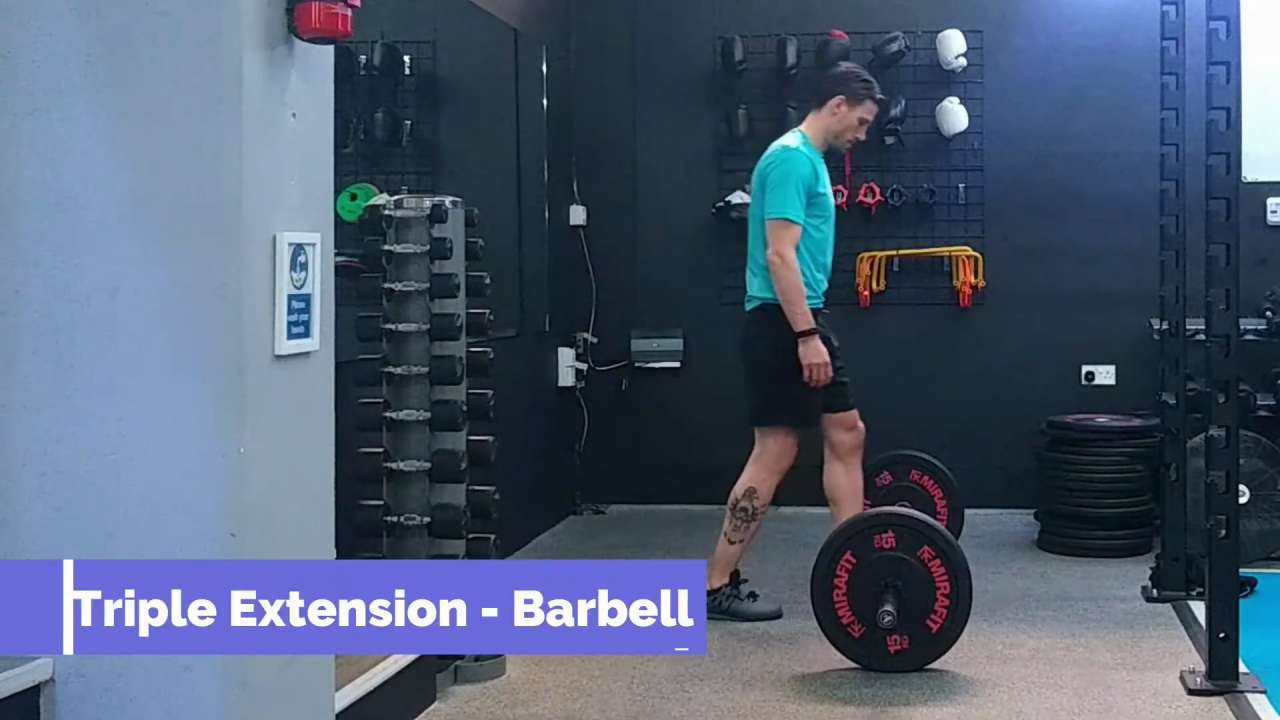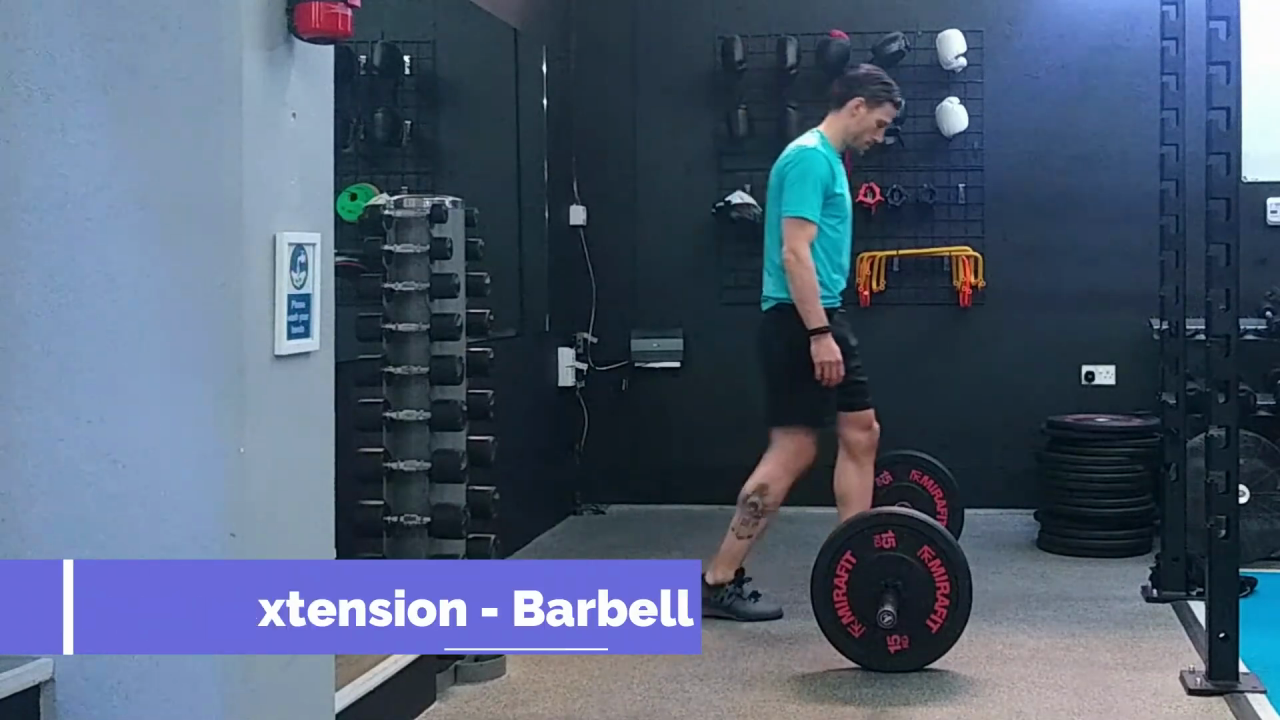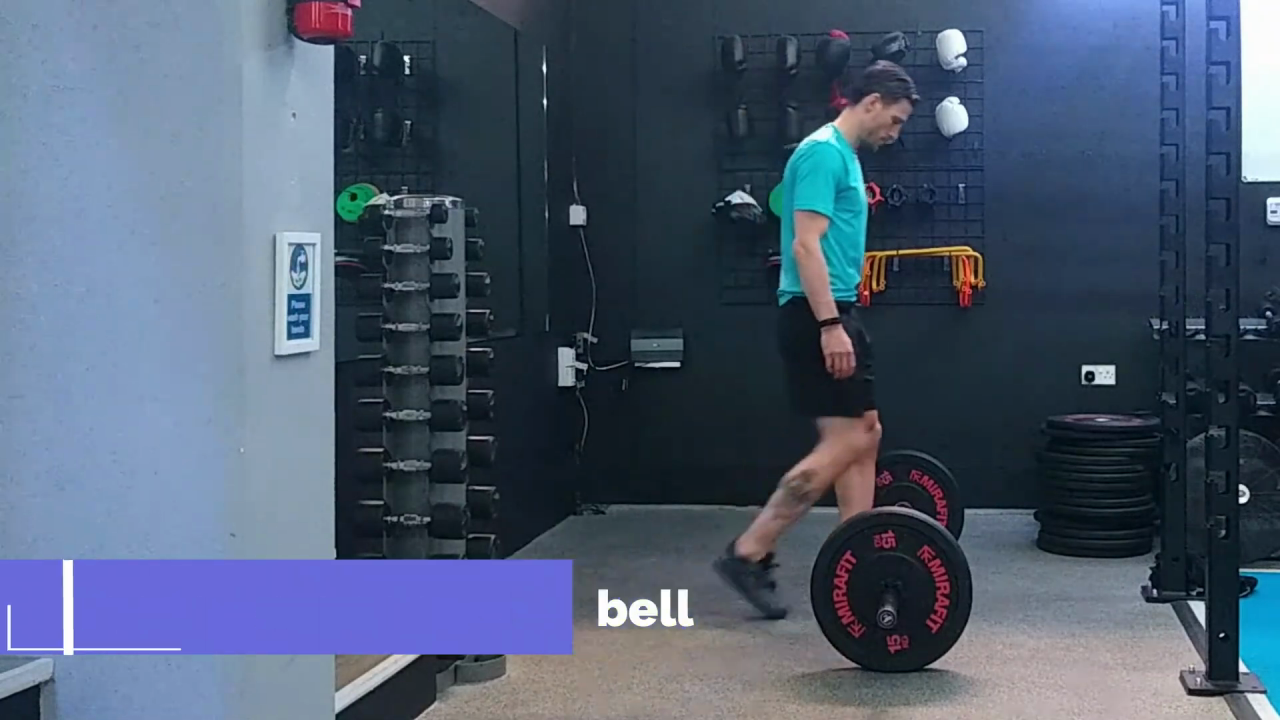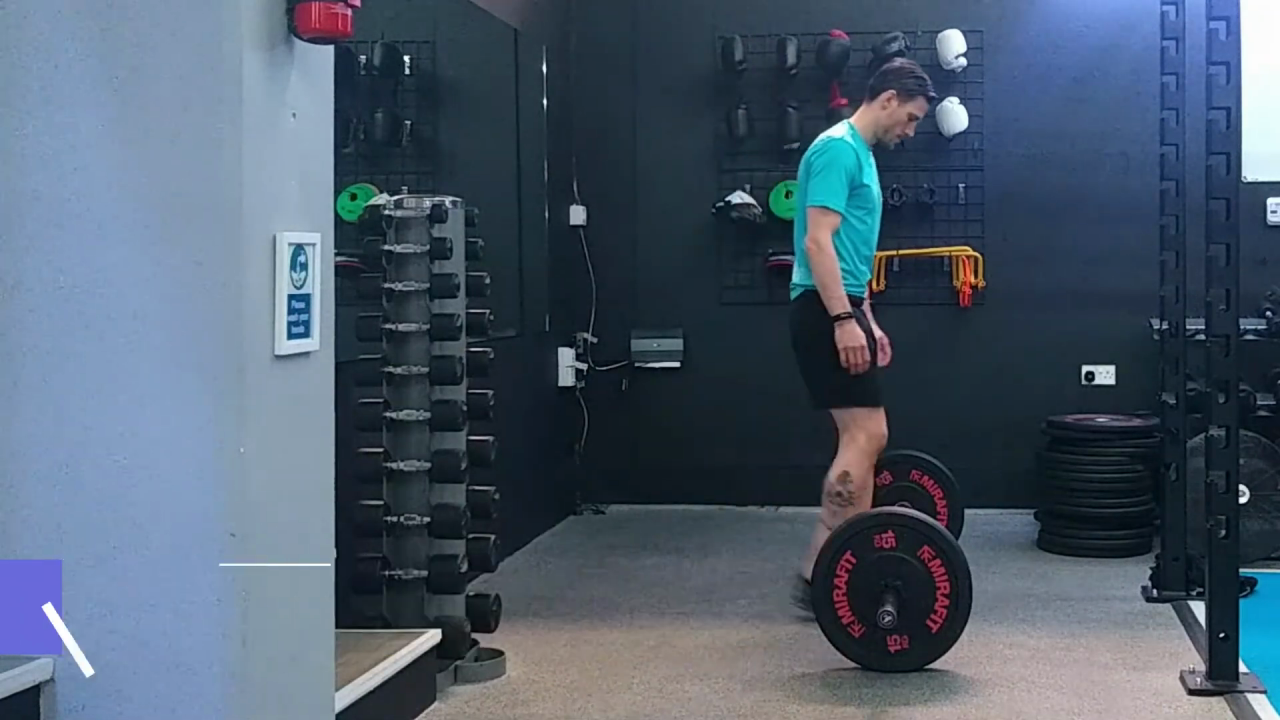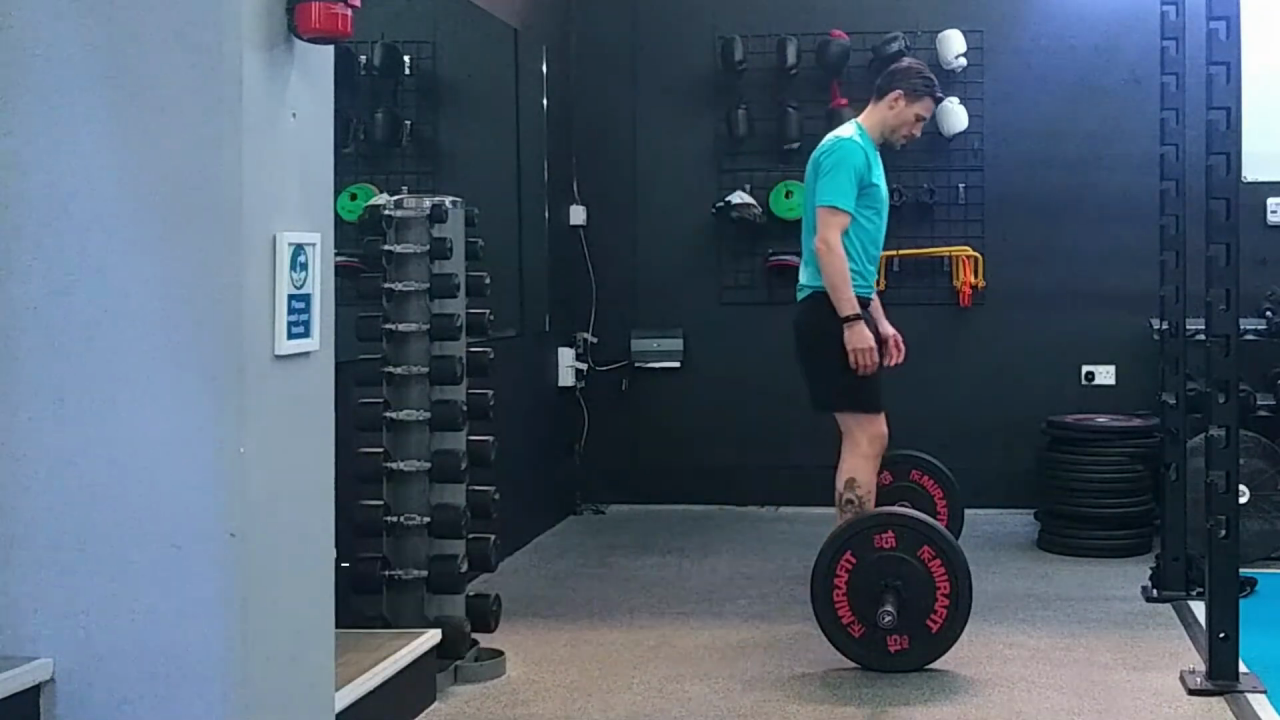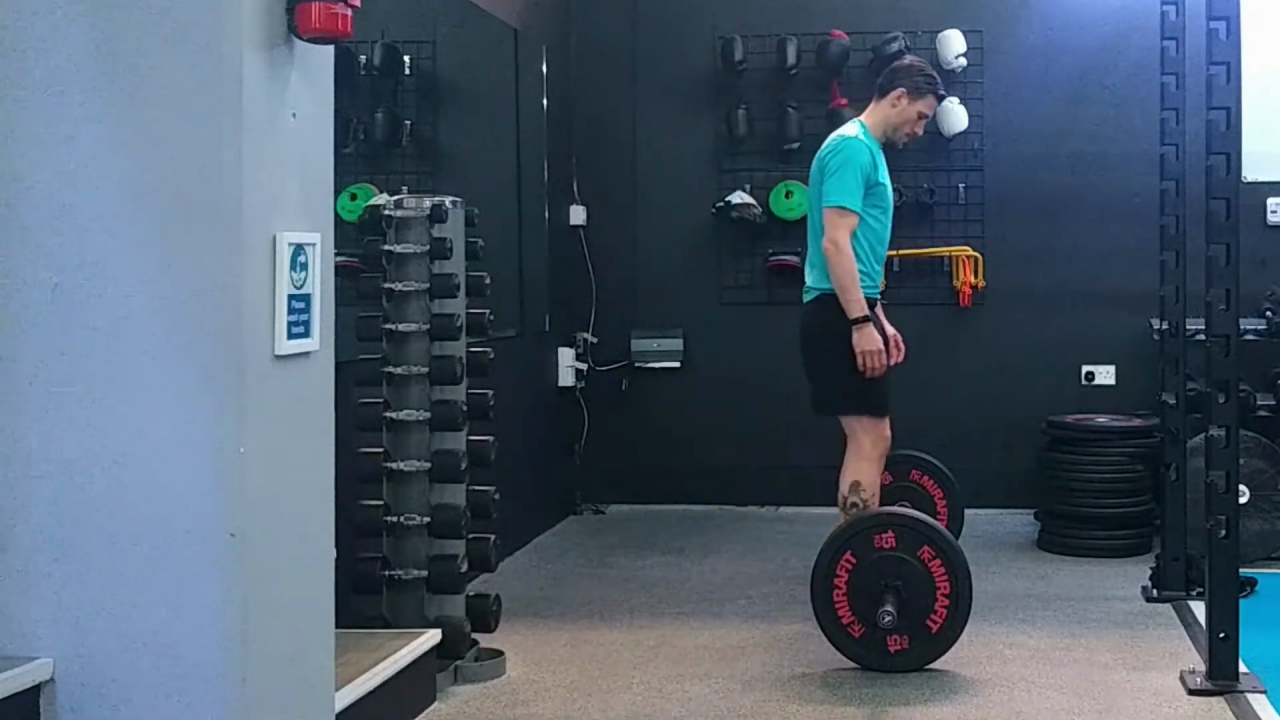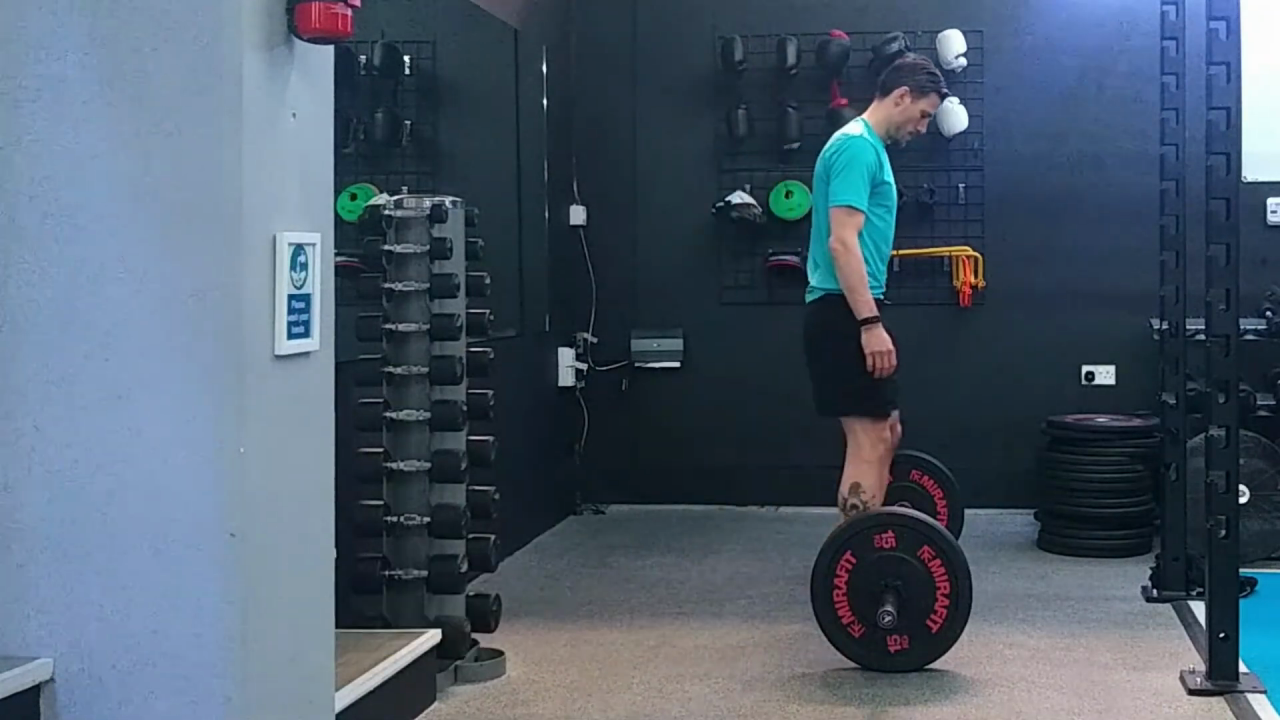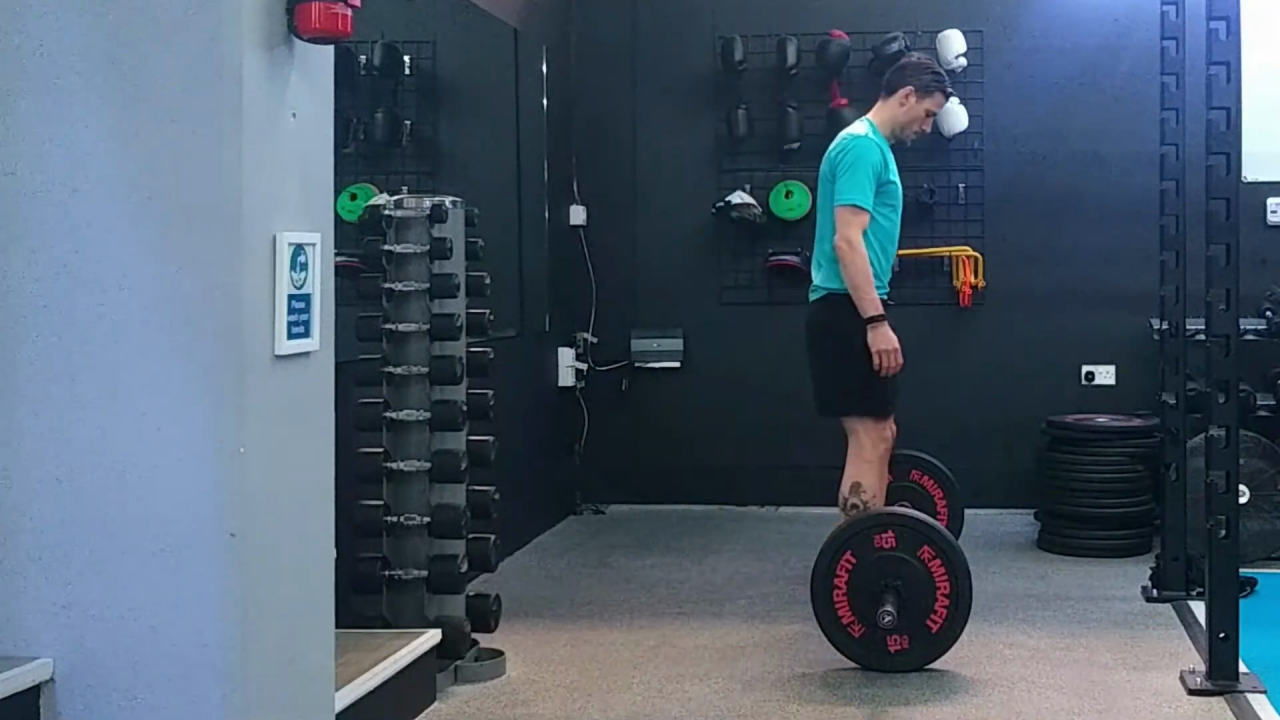
dt=0.1s
person 1, frame 1
left shoulder: (809, 159)
right shoulder: (791, 158)
right elbow: (779, 254)
right wrist: (804, 334)
left hip: (806, 320)
right hip: (784, 323)
left knee: (847, 435)
right knee: (774, 453)
right ankle: (716, 585)
person 1, frame 2
left shoulder: (826, 159)
right shoulder: (809, 158)
right elbow: (794, 252)
right wrist: (818, 332)
left hip: (823, 318)
right hip: (800, 323)
left knee: (861, 435)
right knee: (792, 453)
right ankle: (719, 581)
person 1, frame 3
left shoulder: (844, 156)
right shoulder: (822, 152)
right elbow: (805, 244)
left wrist: (838, 323)
right wrist: (829, 324)
left hip: (833, 313)
right hip: (815, 320)
left knee: (865, 435)
right knee: (845, 443)
right ankle: (748, 554)
person 1, frame 4
left shoulder: (859, 153)
right shoulder: (837, 149)
right elbow: (818, 241)
left wrist: (868, 321)
right wrist: (843, 318)
left hip: (844, 308)
right hip: (827, 309)
left knee: (868, 435)
right knee: (866, 435)
right ankle: (822, 569)
person 1, frame 5
left shoulder: (863, 151)
right shoulder: (846, 148)
right elbow: (827, 242)
left wrist: (879, 319)
right wrist: (853, 320)
left hip: (846, 311)
right hip: (832, 313)
left knee: (868, 437)
right knee: (867, 436)
person 1, frame 6
left shoulder: (866, 150)
right shoulder: (851, 147)
right elbow: (835, 243)
left wrist: (880, 320)
right wrist: (862, 322)
left hip: (850, 313)
right hip: (839, 315)
left knee: (872, 438)
right knee: (871, 439)
person 1, frame 7
left shoulder: (867, 148)
right shoulder: (857, 146)
right elbow: (842, 242)
left wrist: (872, 319)
right wrist: (870, 323)
left hip: (851, 314)
right hip: (844, 314)
left knee: (884, 434)
right knee: (871, 441)
person 1, frame 8
left shoulder: (872, 147)
right shoulder: (861, 146)
right elbow: (847, 241)
left wrist: (875, 317)
right wrist: (876, 321)
left hip: (854, 313)
right hip: (847, 313)
left knee: (878, 438)
right knee: (871, 441)
